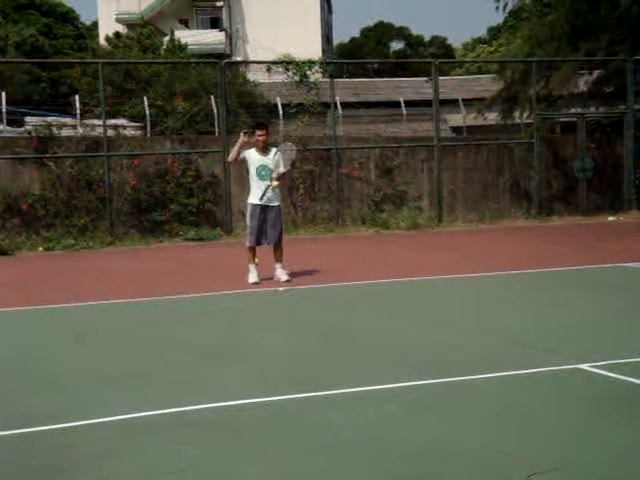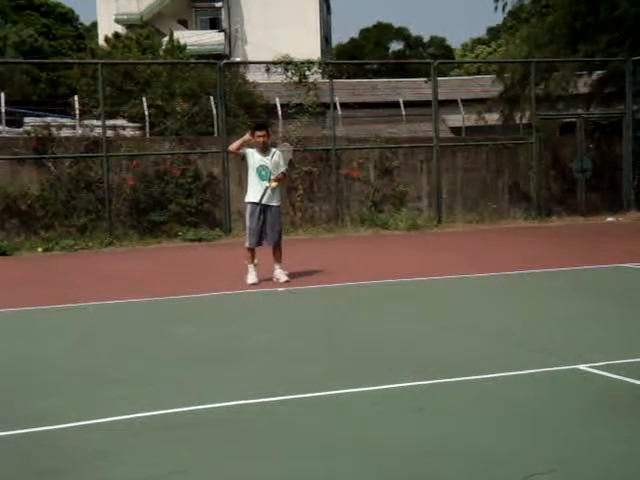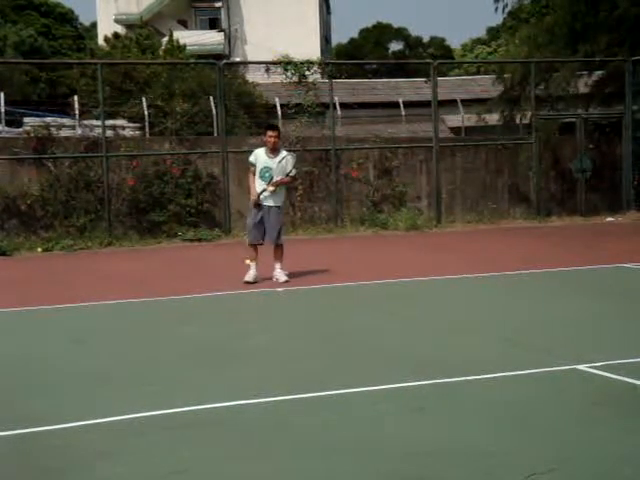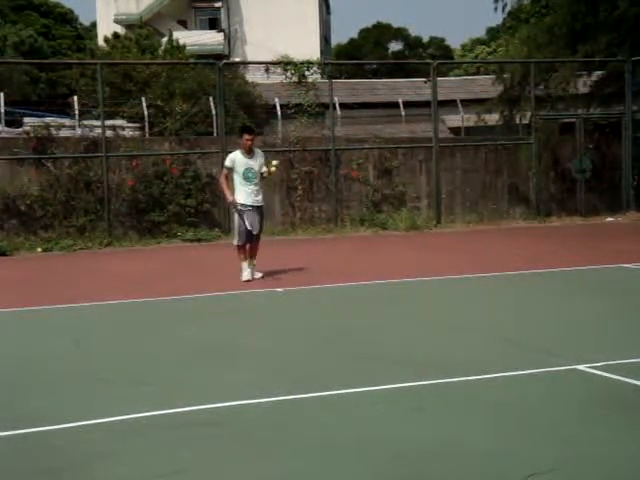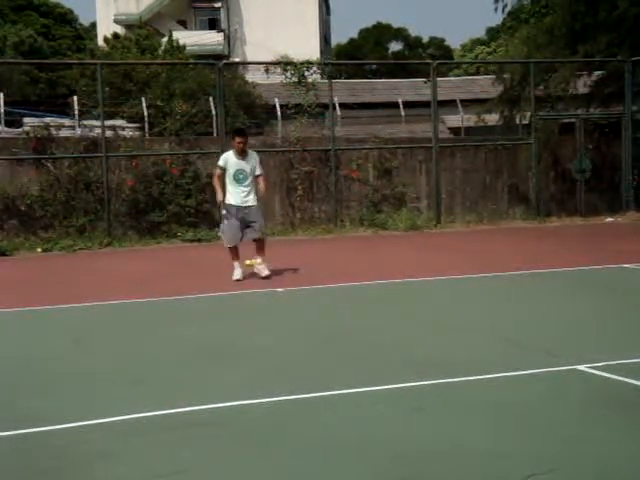
dt=1s
person 1, frame 1
left shoulder: (276, 153)
right shoulder: (248, 154)
left elbow: (282, 174)
right elbow: (230, 159)
left wrist: (279, 178)
right wrist: (241, 142)
left hip: (273, 201)
right hip: (255, 201)
left knee: (277, 237)
right knee: (252, 238)
left ankle: (279, 269)
right ankle: (252, 270)
person 1, frame 2
left shoulder: (277, 153)
right shoulder: (249, 153)
left elbow: (283, 174)
right elbow: (232, 149)
left wrist: (278, 178)
right wrist: (245, 138)
left hip: (273, 201)
right hip: (254, 201)
left knee: (276, 238)
right knee: (251, 238)
left ankle: (278, 270)
right ankle: (251, 271)
person 1, frame 3
left shoulder: (286, 157)
right shoulder: (257, 153)
left elbow: (291, 178)
right elbow: (251, 174)
left wrist: (279, 182)
right wrist: (253, 191)
left hip: (275, 203)
right hip: (258, 201)
left knee: (277, 239)
right knee: (253, 238)
left ankle: (278, 271)
right ankle: (252, 270)
person 1, frame 4
left shoulder: (259, 155)
right shoulder: (233, 157)
left elbow: (263, 174)
right elbow: (223, 177)
left wrist: (267, 173)
right wrist: (228, 194)
left hip: (258, 202)
right hip: (241, 203)
left knee: (255, 237)
right knee: (241, 238)
left ankle: (252, 265)
right ankle: (245, 268)
person 1, frame 5
left shoulder: (254, 156)
right shoulder: (226, 157)
left elbow: (259, 176)
right elbow: (217, 177)
left wrist: (262, 185)
right wrist: (219, 192)
left hip: (251, 203)
right hip: (232, 204)
left knee: (259, 235)
right knee: (231, 239)
left ankle: (259, 263)
right ankle: (237, 268)
